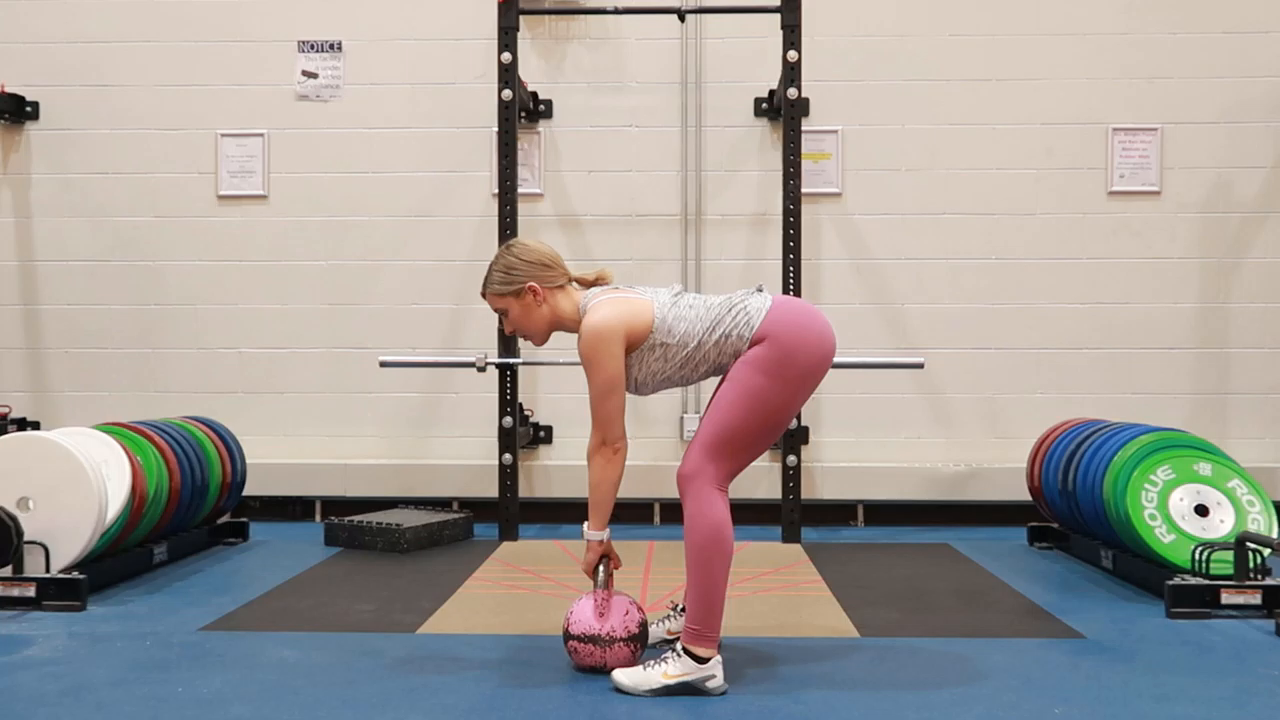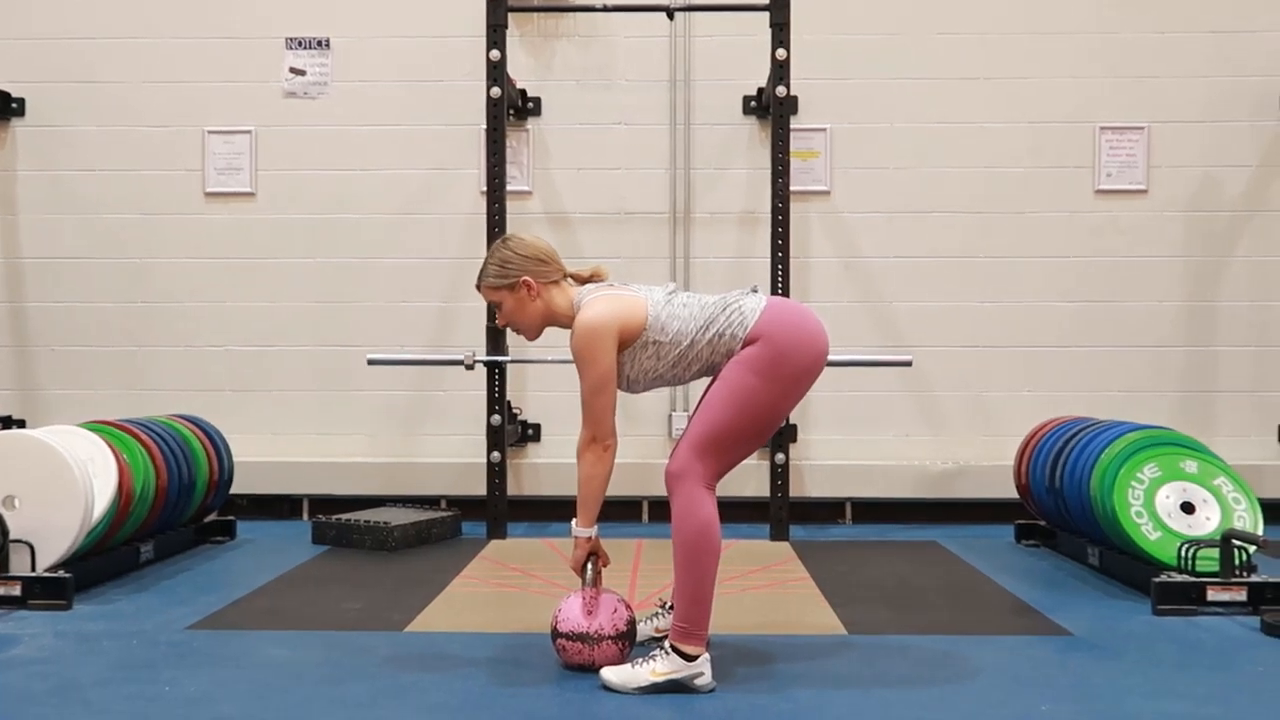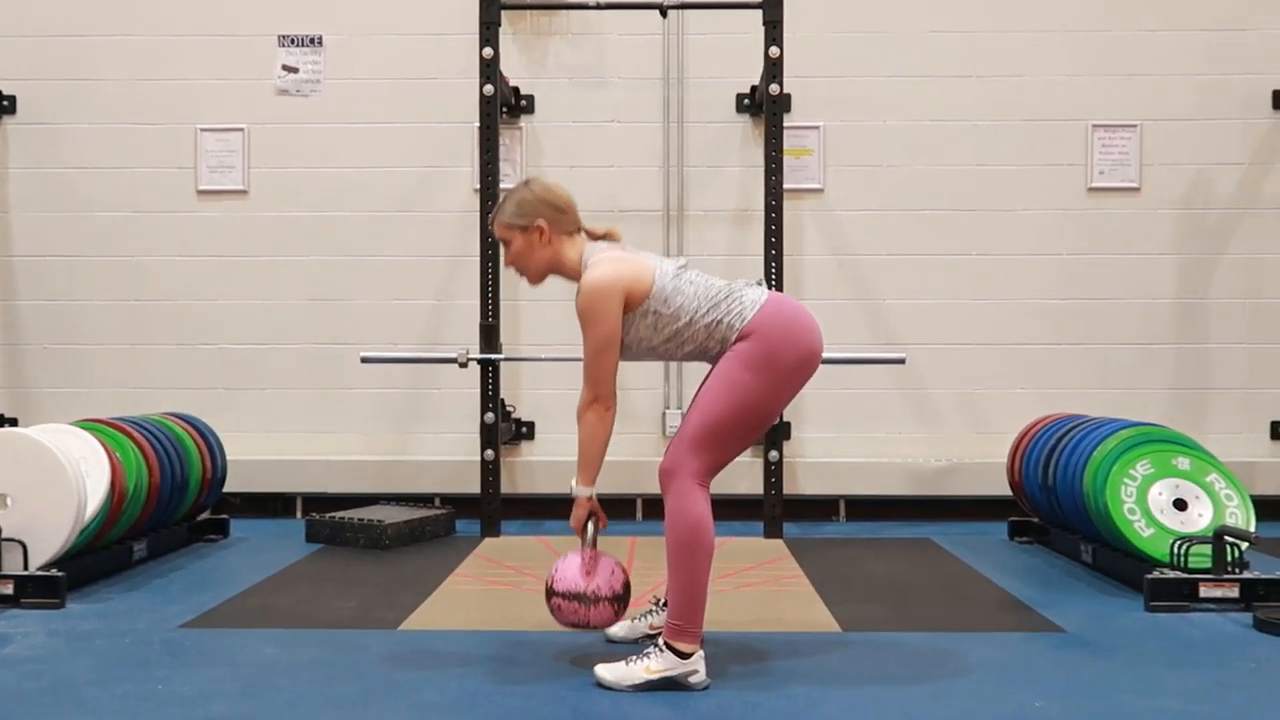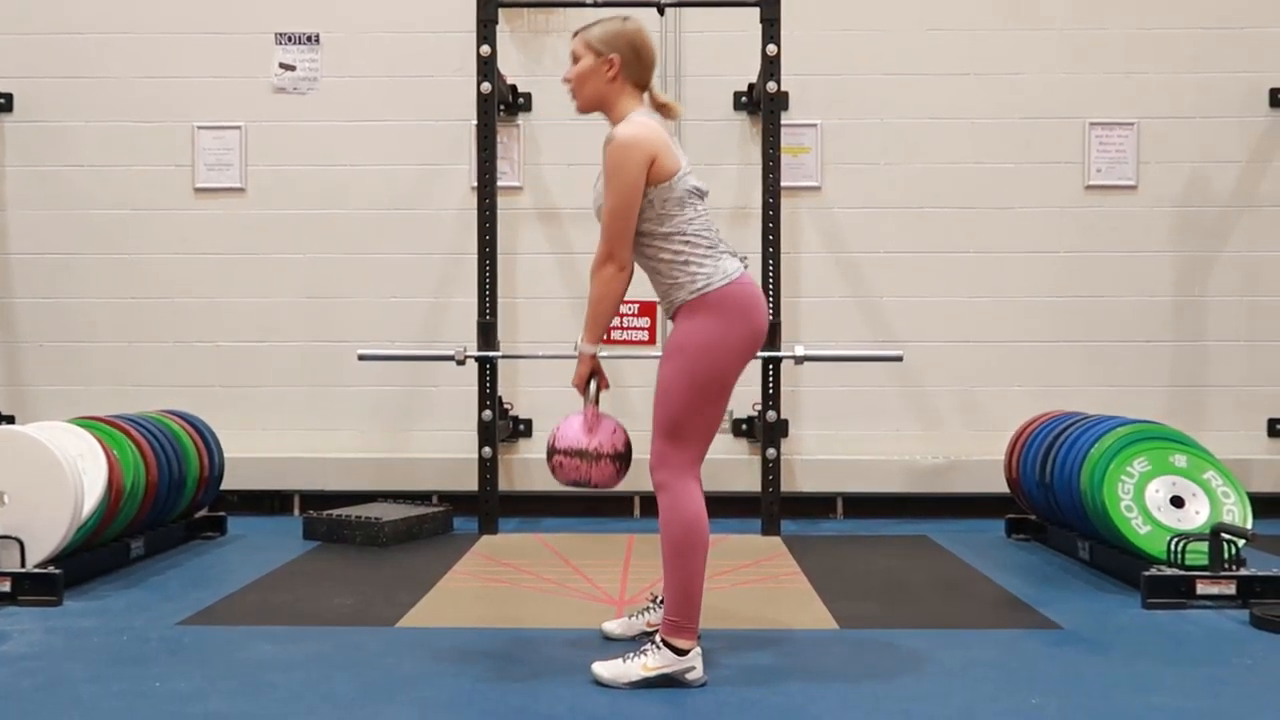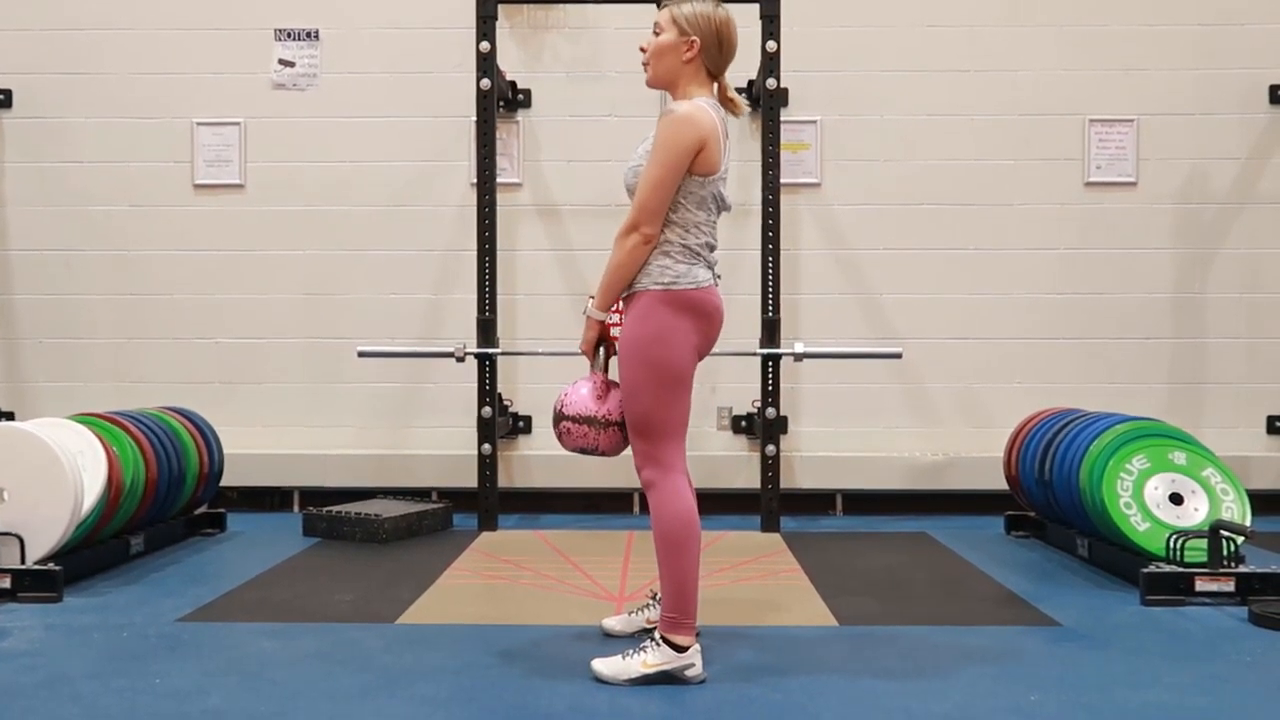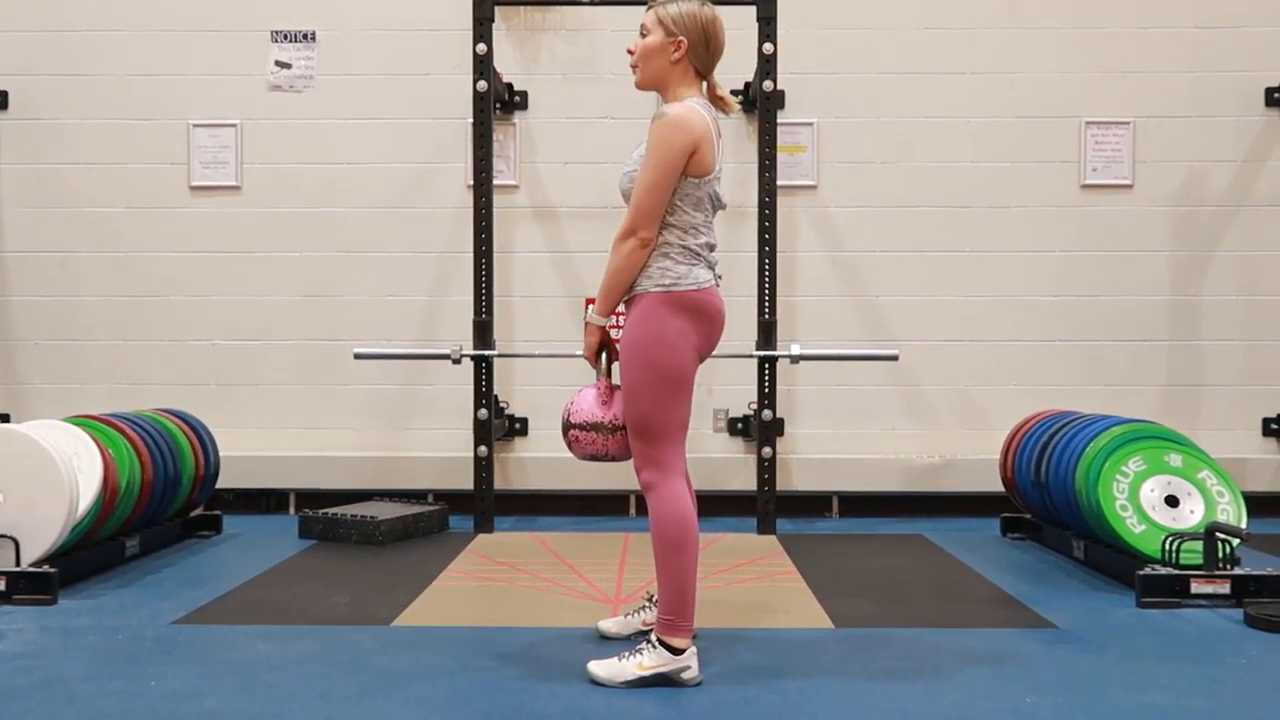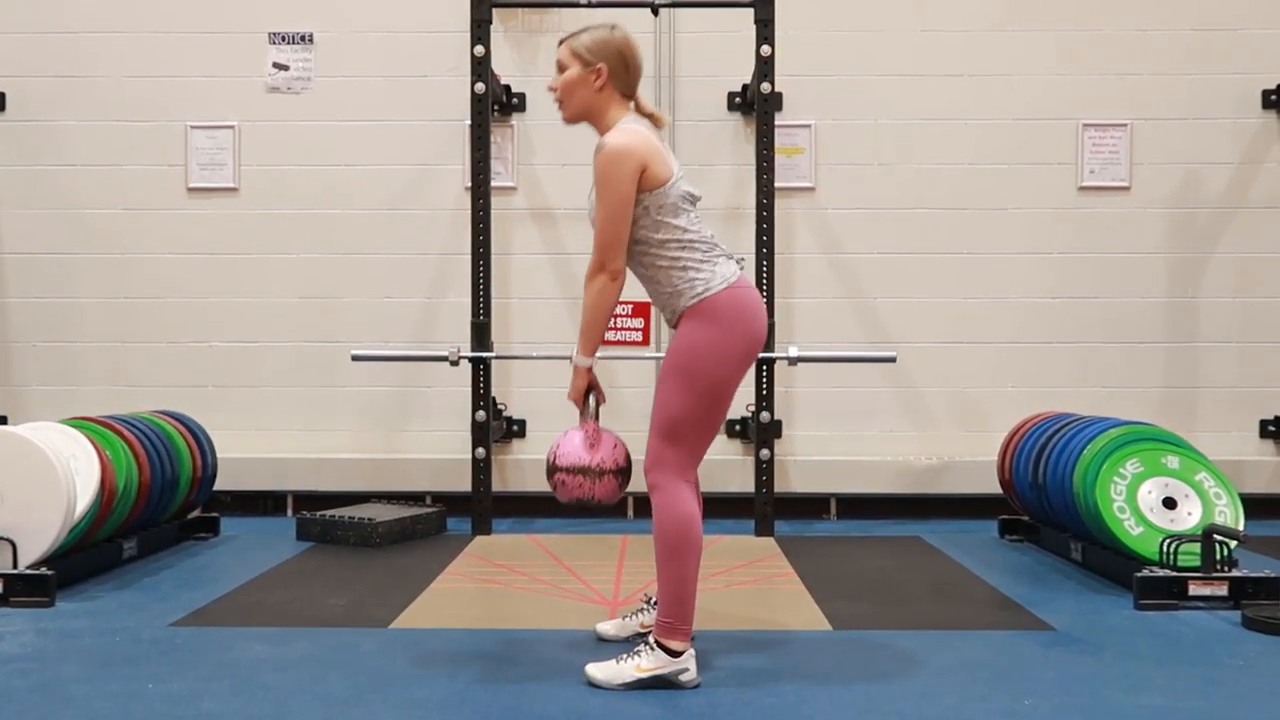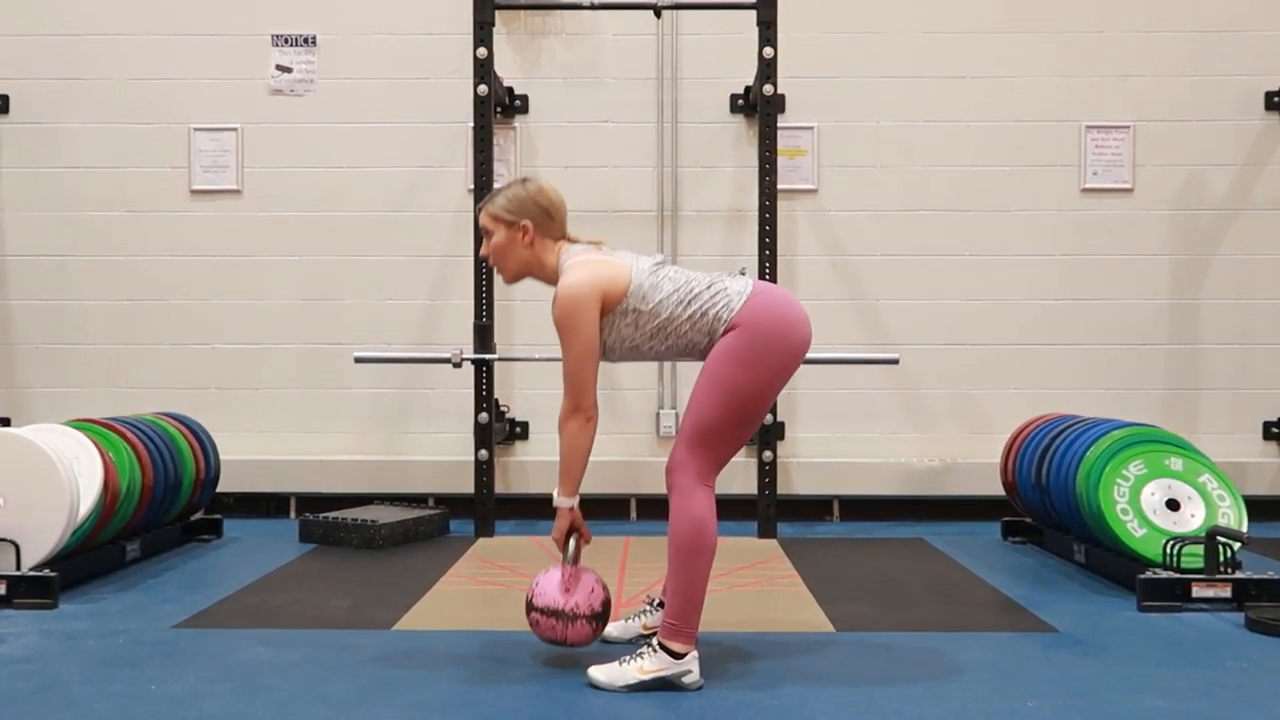
dt=0.4s
person 1, frame 1
left shoulder: (598, 324)
right shoulder: (600, 306)
left elbow: (609, 446)
right elbow: (605, 441)
left wrist: (596, 535)
right wrist: (599, 531)
left hip: (789, 340)
right hip: (787, 333)
left knee: (701, 478)
right knee: (702, 475)
left ankle: (699, 658)
right ankle: (695, 613)
person 1, frame 2
left shoulder: (592, 322)
right shoulder: (595, 304)
left elbow: (599, 443)
right elbow: (596, 438)
left wrist: (583, 531)
right wrist: (587, 527)
left hip: (782, 341)
right hip: (778, 336)
left knee: (689, 477)
right knee: (688, 474)
left ankle: (686, 656)
right ankle: (684, 608)
person 1, frame 3
left shoulder: (599, 281)
right shoulder: (602, 263)
left elbow: (598, 403)
right elbow: (598, 397)
left wrist: (583, 494)
right wrist: (587, 491)
left hip: (776, 341)
right hip: (772, 335)
left knee: (683, 476)
right knee: (682, 472)
left ankle: (681, 653)
right ankle: (677, 610)
person 1, frame 4
left shoulder: (629, 136)
right shoulder: (642, 130)
left elbow: (613, 261)
right elbow: (625, 255)
left wrist: (589, 348)
right wrist: (596, 343)
left hip: (713, 310)
right hip: (719, 304)
left knee: (675, 472)
right knee: (675, 467)
left ankle: (678, 650)
right ankle: (674, 607)
person 1, frame 5
left shoulder: (686, 116)
right shoulder: (703, 118)
left elbow: (640, 230)
left wrist: (596, 310)
right wrist: (613, 309)
left hip: (666, 305)
right hip: (682, 301)
left knee: (660, 469)
right knee: (662, 465)
left ankle: (678, 645)
right ankle: (673, 604)
person 1, frame 6
left shoulder: (677, 119)
right shoulder: (693, 117)
left elbow: (638, 236)
left wrist: (597, 320)
right wrist: (613, 316)
left hip: (668, 307)
right hip: (683, 303)
left knee: (659, 471)
right knee: (662, 466)
left ankle: (674, 648)
right ankle: (669, 606)
person 1, frame 7
left shoulder: (618, 146)
right shoulder: (629, 138)
left elbow: (605, 272)
right elbow: (610, 269)
left wrist: (582, 363)
right wrist: (587, 361)
left hip: (717, 317)
right hip: (724, 311)
left knee: (668, 472)
right knee: (672, 467)
left ankle: (671, 650)
right ankle: (667, 609)
person 1, frame 8
left shoulder: (575, 287)
right shoulder: (583, 267)
left elbow: (581, 414)
right elbow: (576, 407)
left wrist: (565, 502)
right wrist: (569, 498)
left hip: (761, 327)
right hip: (768, 320)
left knee: (689, 474)
right knee: (688, 471)
left ankle: (674, 653)
right ankle: (671, 607)
